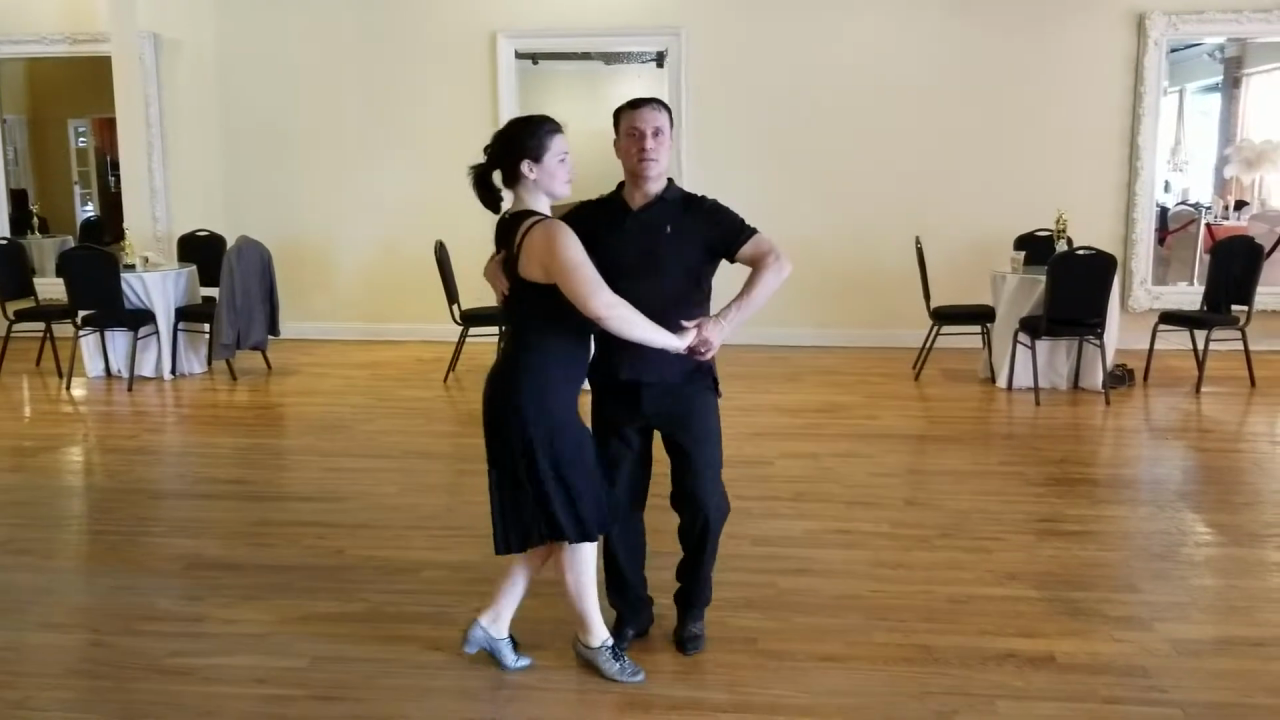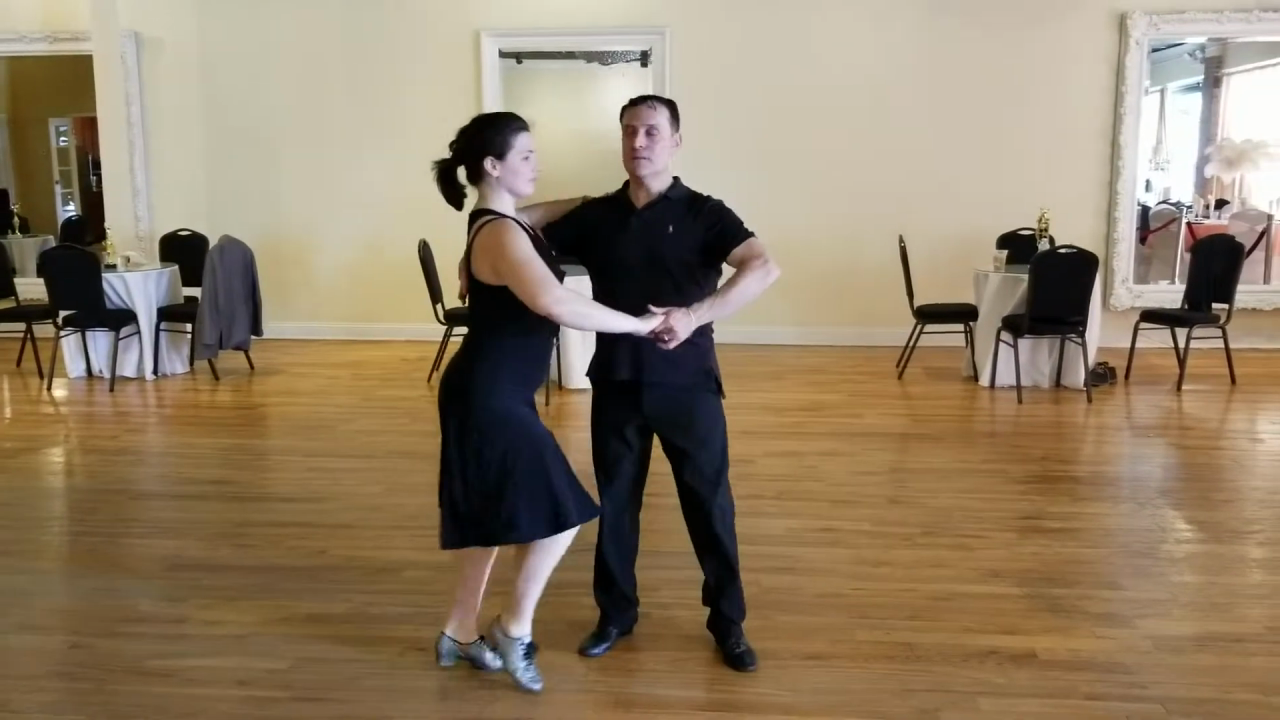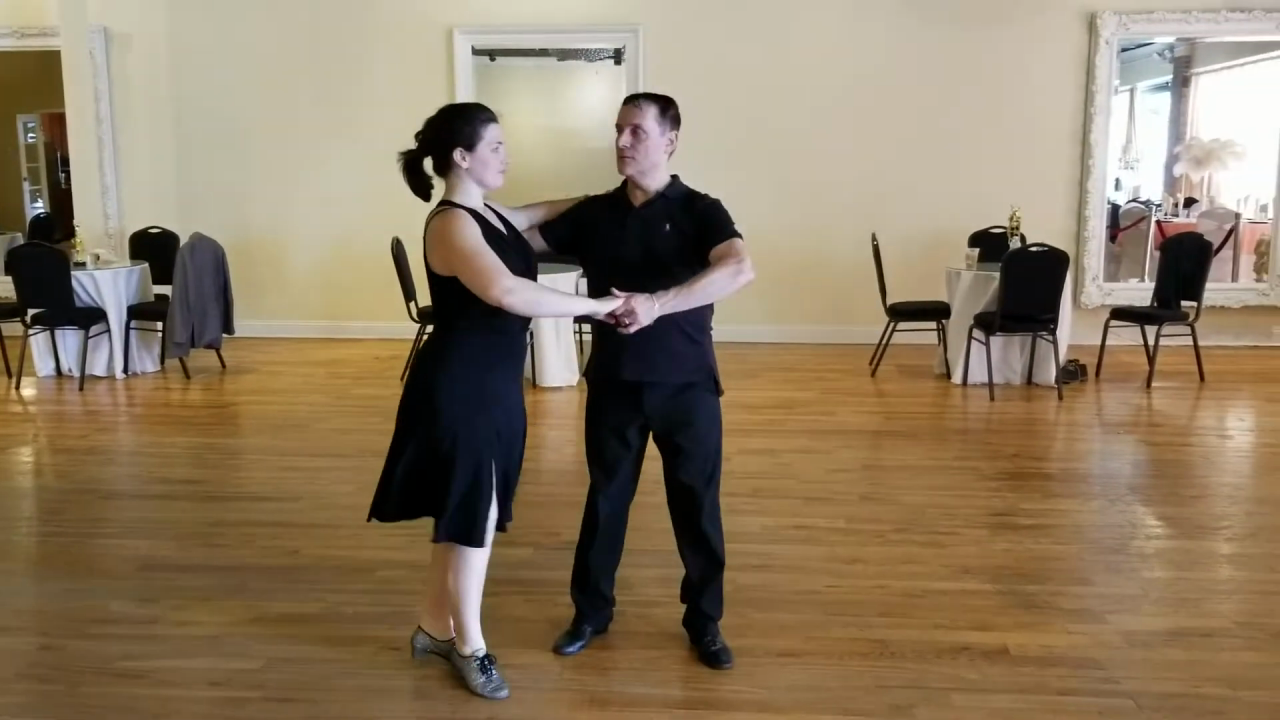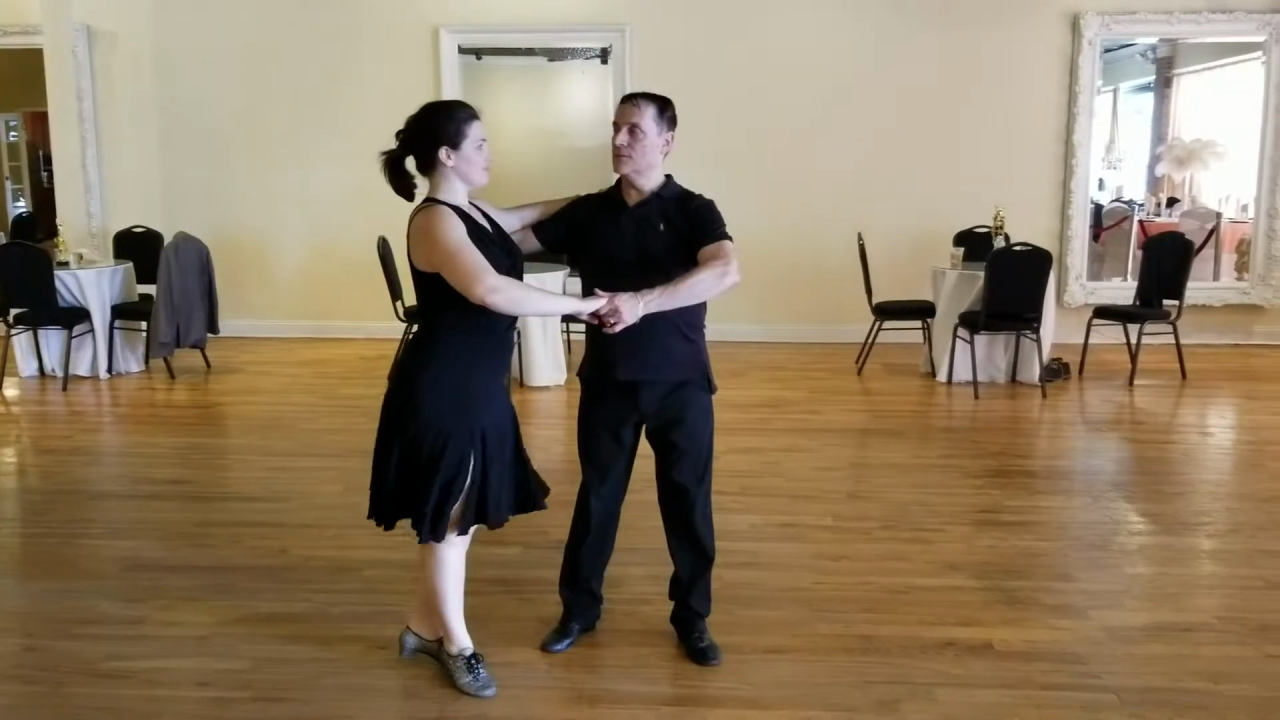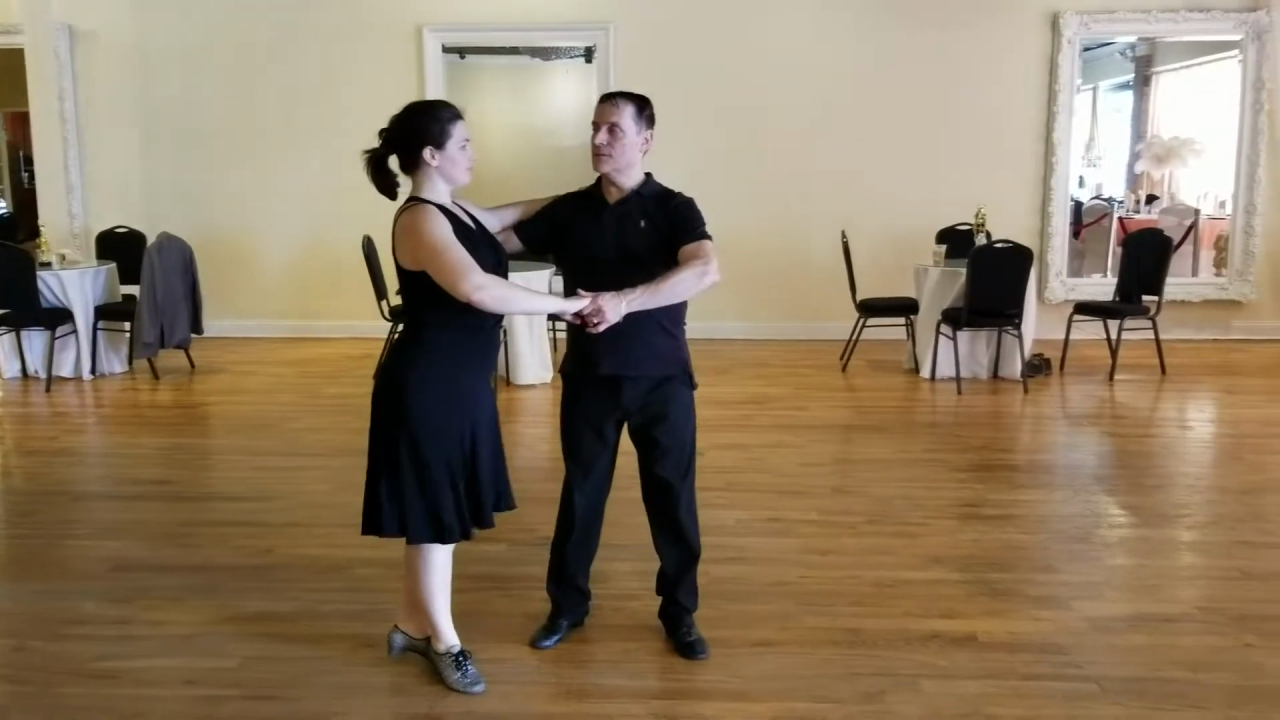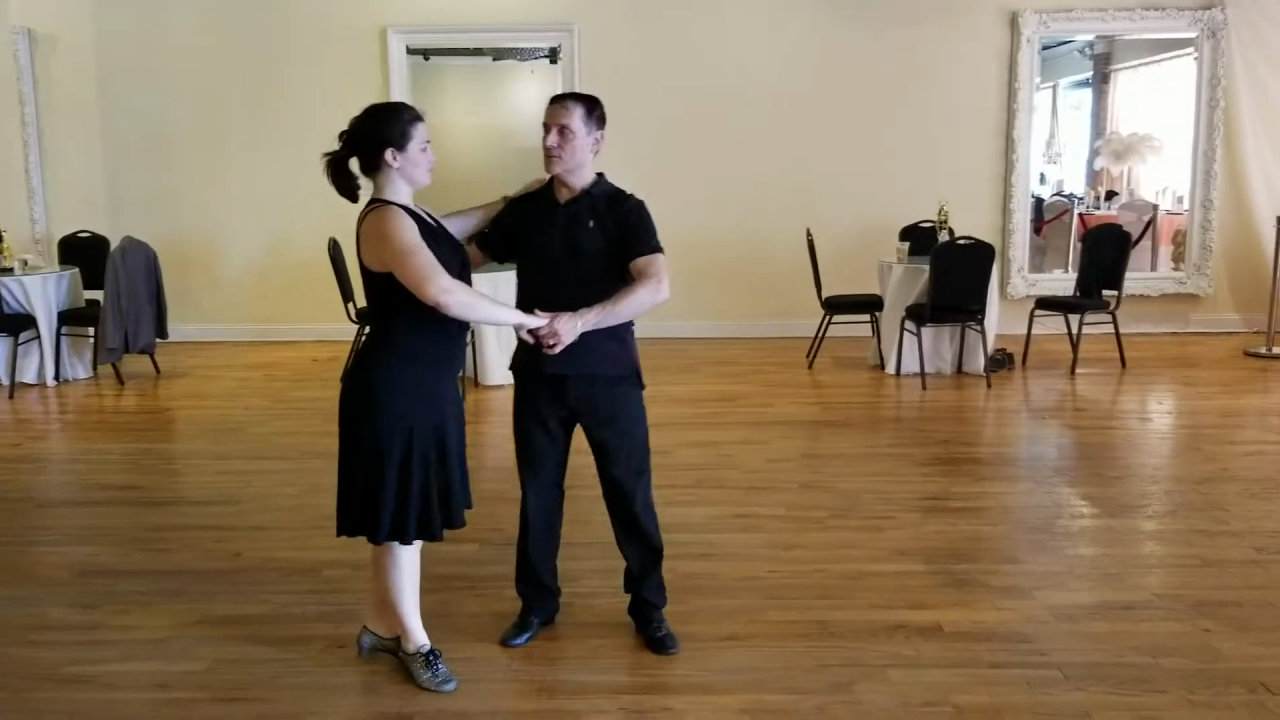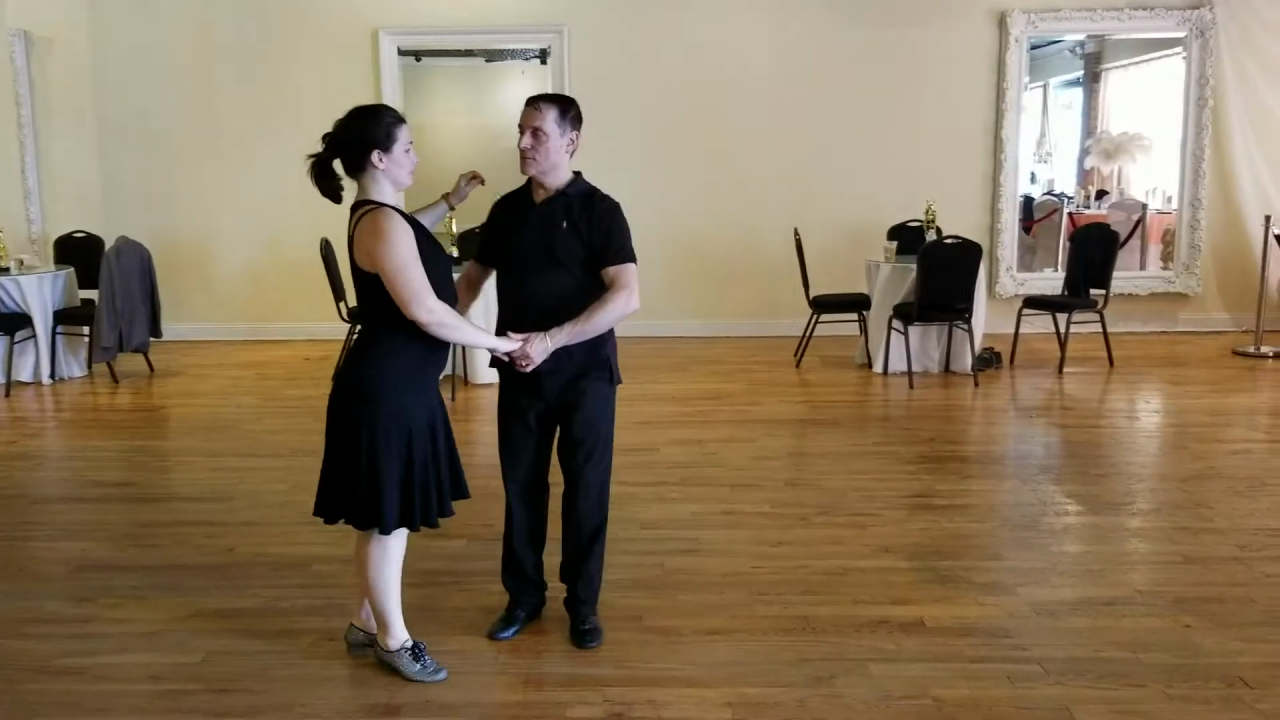
dt=0.3s
person 1, frame 1
left shoulder: (515, 225)
right shoulder: (549, 236)
right elbow: (602, 307)
right wrist: (673, 341)
left hip: (524, 392)
right hip: (537, 400)
left knee: (548, 524)
right knee: (580, 523)
left ankle: (492, 625)
right ankle: (594, 639)
person 1, frame 2
left shoulder: (501, 222)
right shoulder: (500, 235)
left elbow: (541, 215)
right elbow: (556, 303)
right wrist: (638, 323)
left hip: (495, 392)
right hip: (489, 399)
left knee: (492, 520)
right knee: (560, 516)
left ankle: (460, 634)
right ankle: (513, 629)
person 1, frame 3
left shoulder: (485, 213)
right shoulder: (451, 224)
left elbow: (534, 217)
right elbow: (506, 293)
right wrist: (594, 305)
left hip: (494, 386)
right hip: (456, 391)
left knee: (467, 519)
right knee: (470, 522)
left ankle: (435, 628)
right ankle: (470, 646)
person 1, frame 4
left shoulder: (470, 211)
right shoulder: (434, 221)
left elbow: (520, 219)
right elbow: (491, 291)
right wrist: (578, 304)
left hip: (479, 386)
right hip: (440, 390)
left knee: (459, 517)
right knee: (448, 521)
left ankle: (423, 627)
right ankle: (456, 644)
person 1, frame 5
left shoulder: (450, 212)
right shoulder: (420, 220)
left elbow: (497, 219)
right elbow: (477, 289)
right wrist: (562, 304)
left hip: (460, 384)
right hip: (426, 389)
left knee: (443, 514)
right knee: (432, 517)
left ankle: (412, 626)
right ankle: (443, 641)
person 1, frame 6
left shoulder: (408, 214)
right shoulder: (385, 221)
left elbow: (447, 233)
right elbow: (443, 294)
left wrist: (507, 205)
right wrist: (524, 318)
left hip: (425, 386)
right hip: (394, 390)
left knee: (406, 516)
right knee: (400, 519)
left ankle: (381, 626)
right ankle: (413, 641)
person 1, frame 7
left shoulder: (379, 217)
right shoulder: (381, 224)
right elbow: (425, 312)
left wrist: (450, 202)
right wrist: (496, 342)
left hip: (401, 384)
right hip: (384, 387)
left knee: (387, 515)
right knee: (385, 516)
left ankle: (367, 623)
right ankle: (392, 638)
person 2, frame 1
left shoulder: (702, 214)
right shoulder: (590, 219)
left elbow: (776, 262)
left wrist: (727, 320)
right wrist: (501, 274)
left hip: (686, 382)
right hip: (616, 385)
left knee: (702, 499)
right knee: (619, 502)
left ankle: (691, 606)
right ankle: (630, 612)
person 2, frame 2
left shoulder: (705, 214)
right shoulder: (596, 216)
left elbow: (760, 267)
left wrist: (694, 315)
left hip: (689, 384)
right hip: (617, 385)
left knee: (710, 504)
right knee: (615, 501)
left ankle: (727, 619)
right ankle: (615, 613)
person 2, frame 3
left shoulder: (700, 211)
right shoulder: (593, 213)
left elbow: (739, 270)
right elbow: (518, 241)
left wrist: (656, 303)
left hip: (687, 385)
right hip: (613, 383)
left knee: (696, 503)
right knee: (605, 497)
left ankle: (704, 620)
right ankle: (591, 610)
person 2, frame 4
left shoulder: (694, 211)
right shoulder: (587, 212)
left elbow: (725, 272)
right elbow: (512, 239)
left wrist: (641, 302)
left hip: (680, 383)
right hip: (608, 382)
left knee: (687, 501)
right knee: (597, 495)
left ankle: (691, 617)
right ankle: (579, 608)
person 2, frame 5
left shoulder: (673, 208)
right shoulder: (568, 210)
left elbow: (705, 271)
right elbow: (499, 243)
left wrist: (623, 301)
left hip: (661, 378)
right hip: (589, 377)
left knee: (672, 495)
right knee: (581, 492)
left ankle: (680, 612)
right ankle: (567, 604)
person 2, frame 6
left shoulder: (624, 210)
right shoulder: (524, 210)
left elbow: (656, 287)
right elbow: (465, 256)
left wrist: (580, 321)
left hip: (608, 376)
right hip: (539, 376)
left knee: (629, 492)
right knee: (538, 490)
left ankle: (648, 606)
right ankle: (537, 602)
person 2, frame 7
left shoulder: (598, 210)
right shoulder: (506, 210)
left elbow: (626, 297)
right elbow: (473, 277)
left wrist: (552, 340)
left hip: (584, 373)
right hip: (520, 374)
left knee: (585, 488)
right knee: (520, 485)
left ankle: (583, 602)
right ankle: (523, 596)
